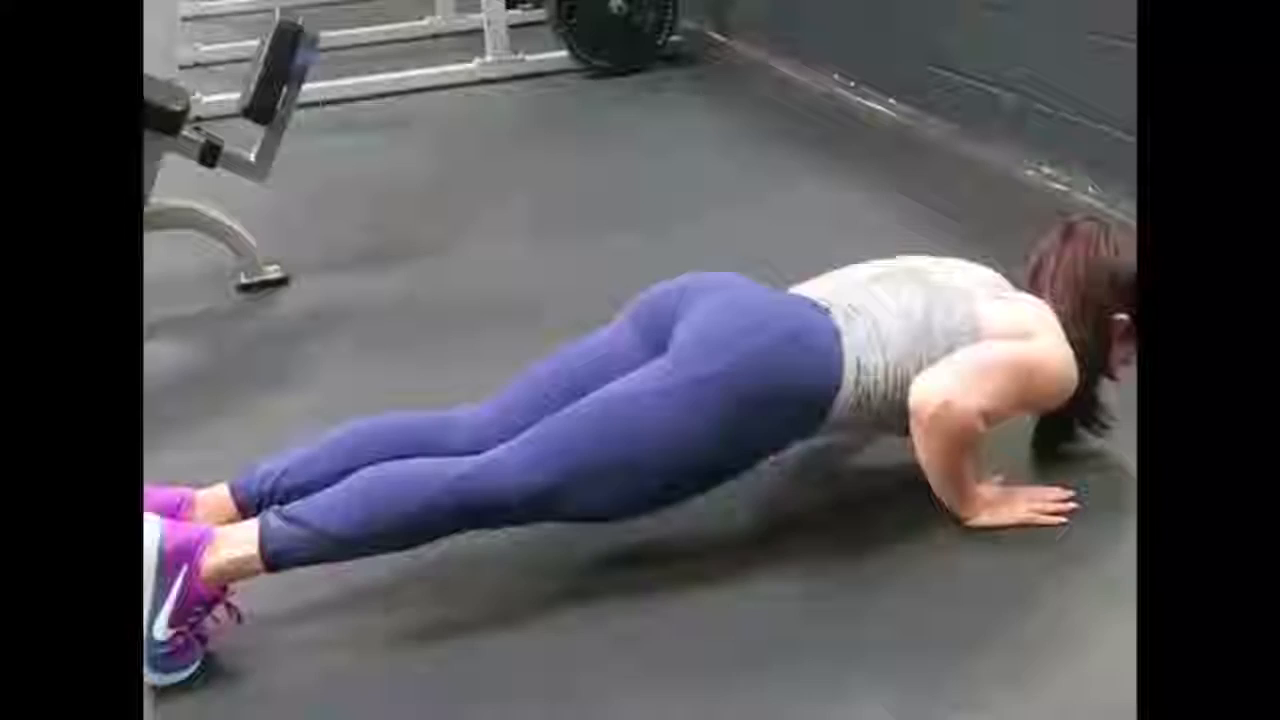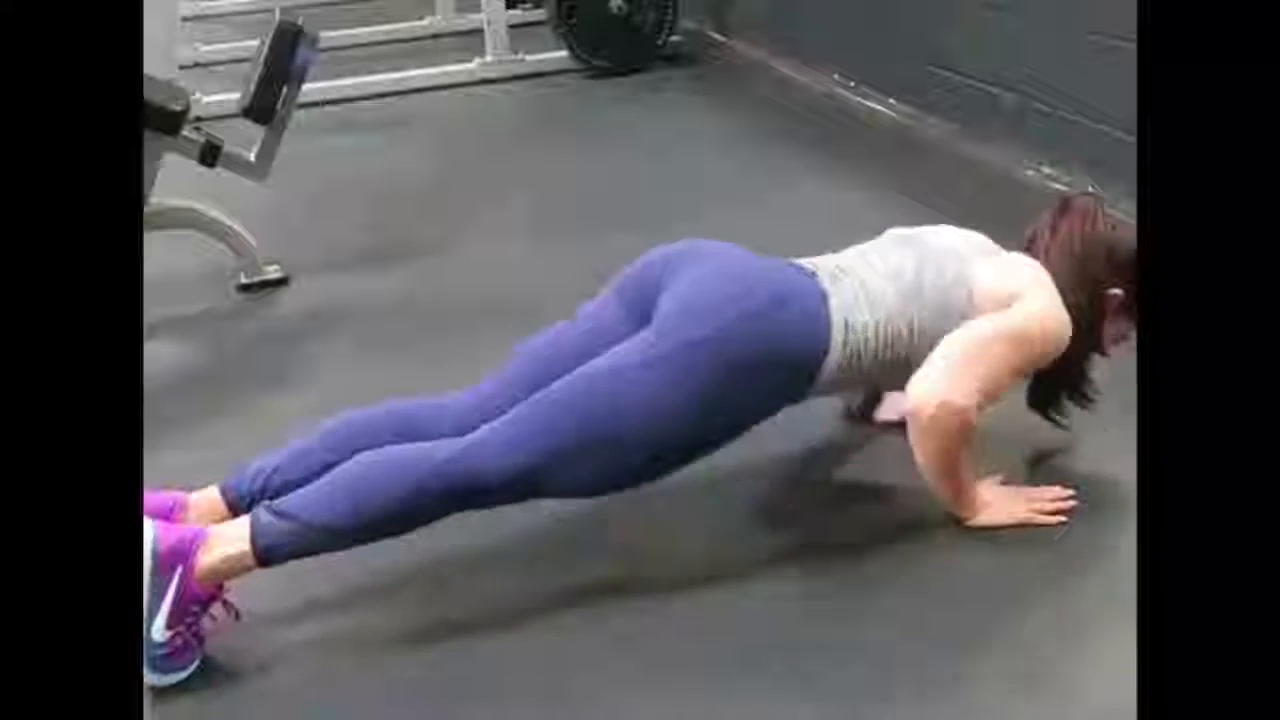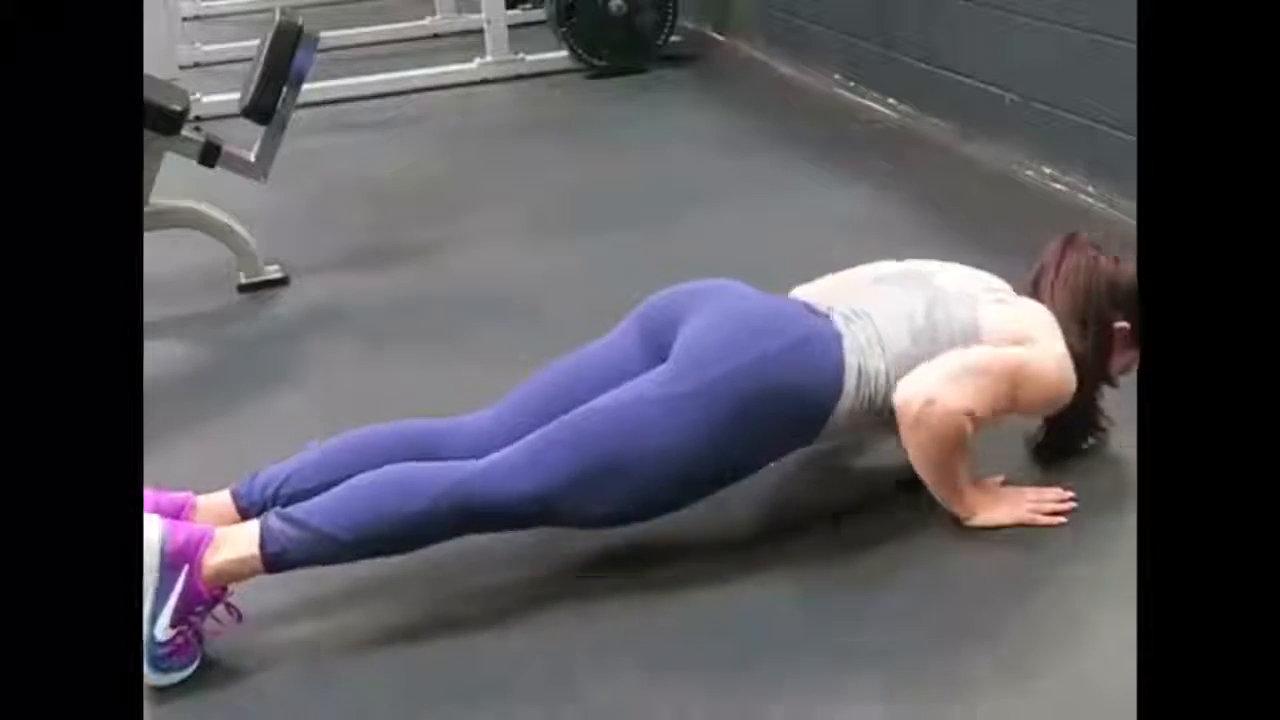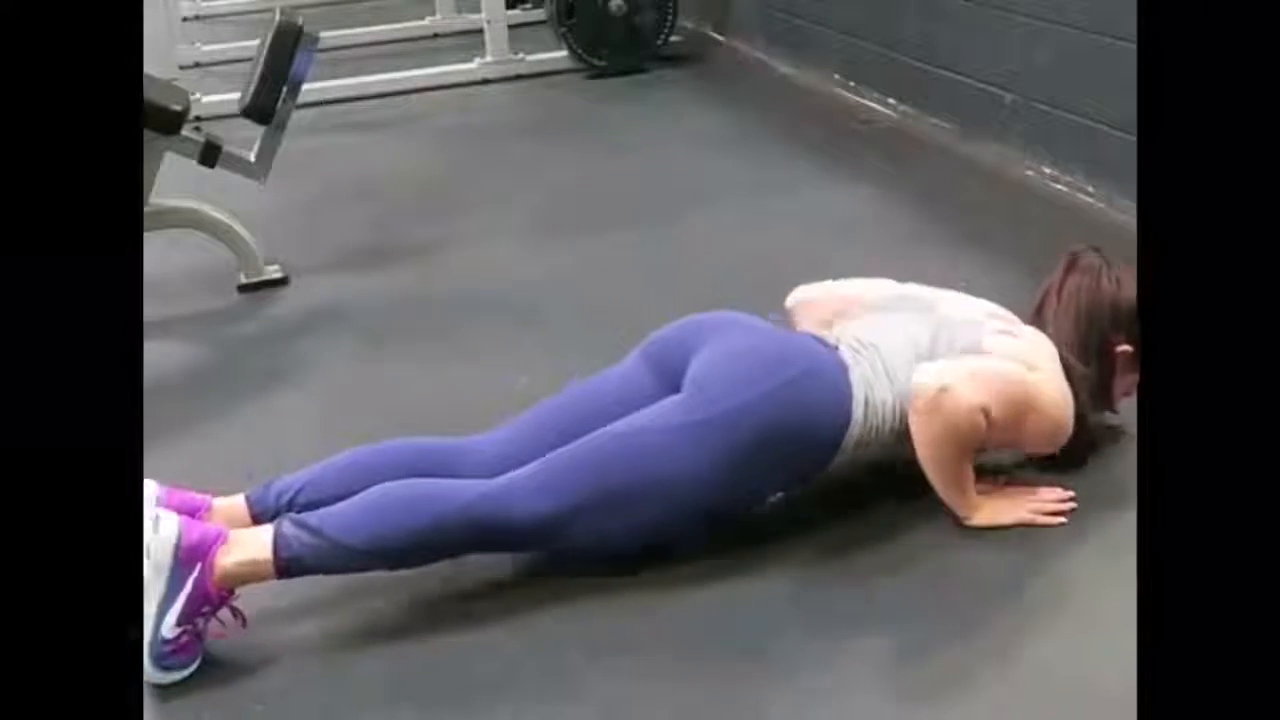
dt=0.4s
person 1, frame 1
left shoulder: (968, 276)
right shoulder: (1054, 356)
right elbow: (942, 402)
right wrist: (968, 502)
left hip: (715, 300)
right hip: (765, 370)
left knee: (467, 436)
right knee: (501, 485)
left ankle: (188, 509)
right ankle: (203, 560)
person 1, frame 2
left shoulder: (965, 248)
right shoulder: (1046, 316)
right elbow: (939, 404)
left wrist: (869, 378)
right wrist: (966, 501)
left hip: (701, 272)
right hip: (748, 336)
left knee: (458, 424)
right knee: (491, 466)
left ankle: (183, 508)
right ankle: (195, 555)
person 1, frame 3
left shoulder: (970, 282)
right shoulder: (1052, 362)
right elbow: (929, 404)
right wrist: (967, 503)
left hip: (712, 308)
right hip: (762, 375)
left knee: (467, 445)
right knee: (501, 489)
left ankle: (189, 509)
right ankle: (202, 557)
person 1, frame 4
left shoulder: (976, 309)
right shoulder: (1051, 393)
left elbow: (809, 300)
right elbow: (939, 396)
right wrist: (968, 502)
left hip: (719, 338)
right hip: (774, 407)
left knee: (479, 461)
right knee: (512, 508)
left ankle: (205, 511)
right ankle: (217, 560)
